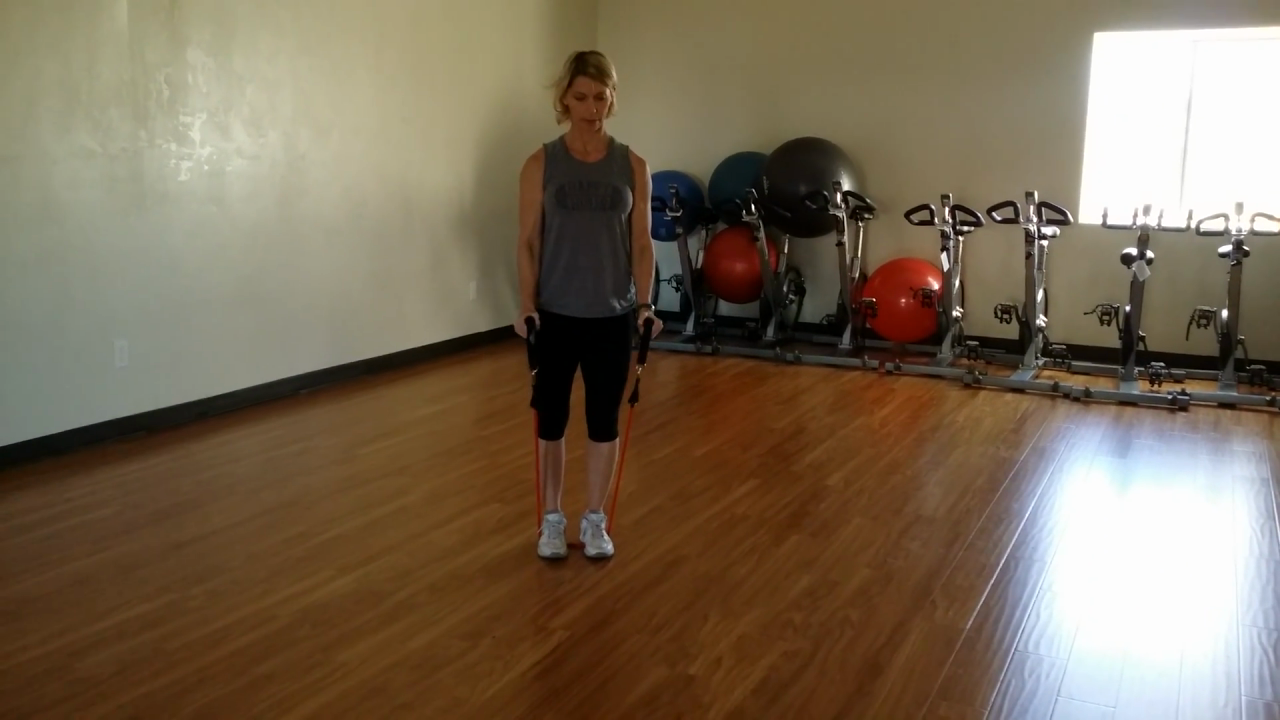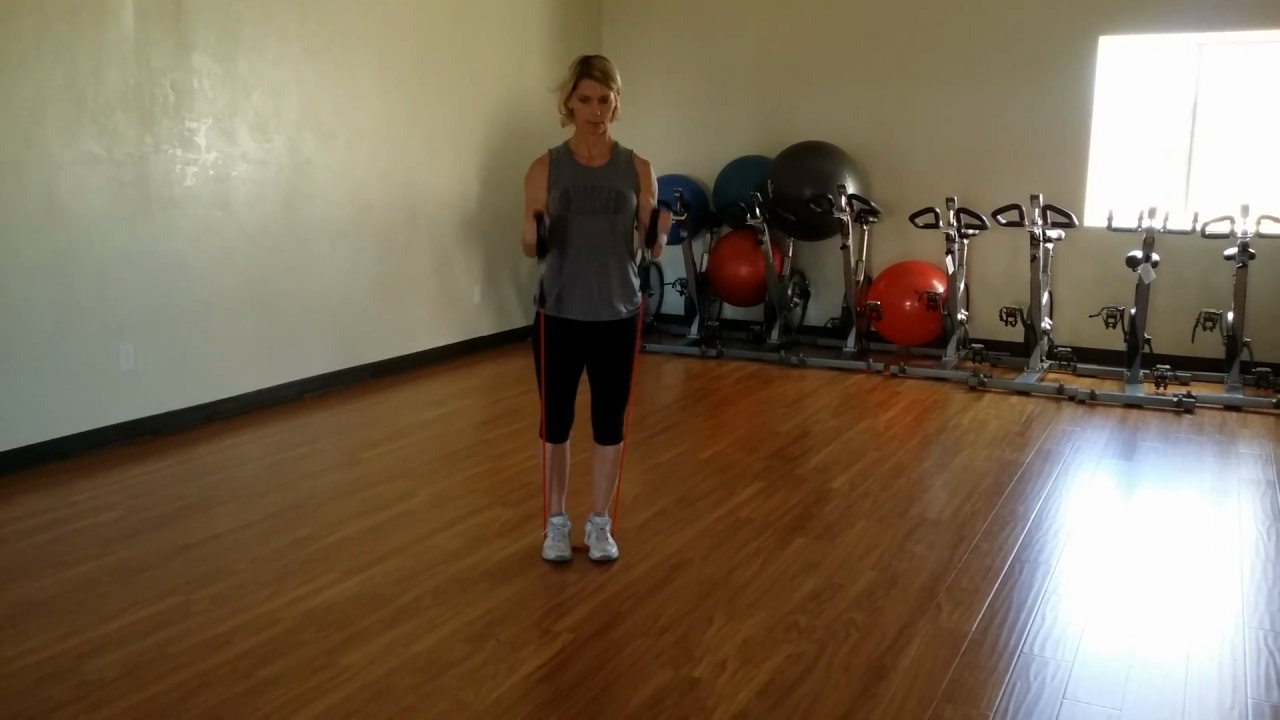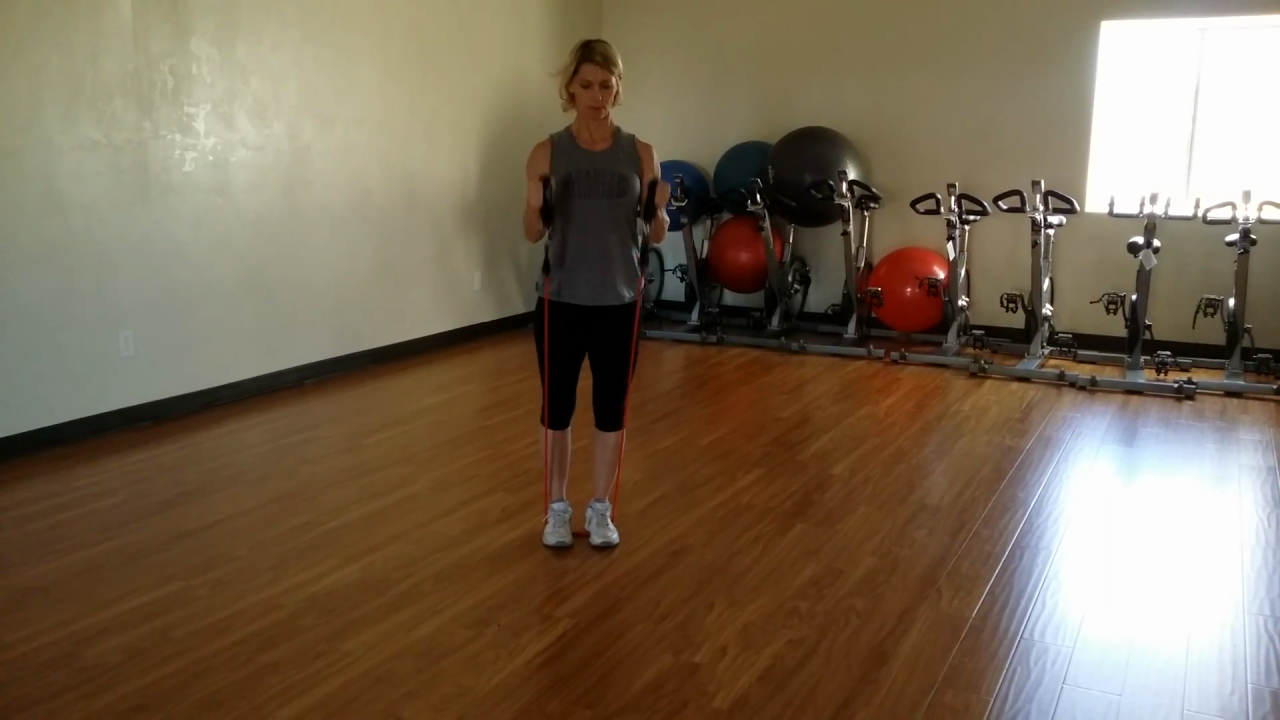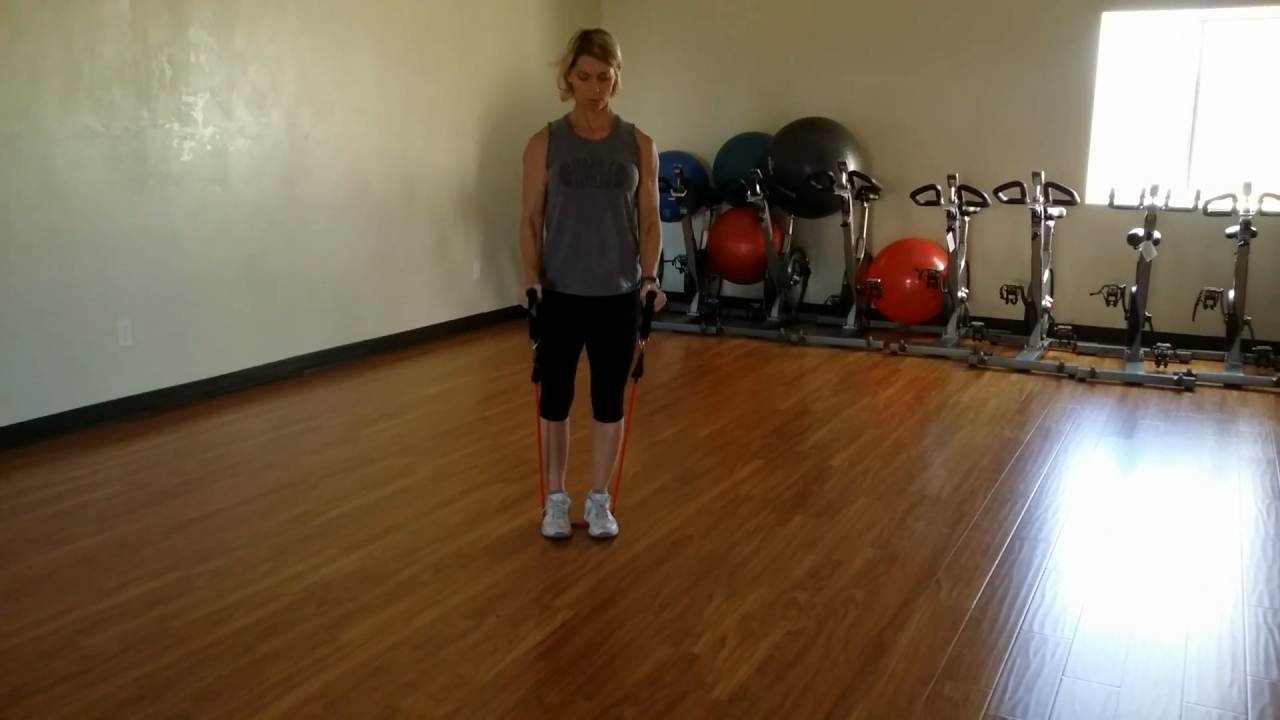
dt=0.5s
person 1, frame 1
left shoulder: (633, 165)
right shoulder: (541, 163)
left elbow: (641, 243)
right elbow: (528, 241)
left wrist: (644, 303)
right wrist: (526, 304)
left hip: (612, 316)
right hip: (554, 315)
left knee: (604, 420)
right knee: (550, 419)
left ankle: (595, 520)
right ankle: (552, 519)
person 1, frame 2
left shoulder: (637, 169)
right shoulder: (545, 168)
left elbow: (651, 250)
right elbow: (530, 248)
left wrist: (657, 232)
right wrist: (532, 232)
left hip: (617, 317)
right hip: (559, 317)
left knee: (609, 423)
right knee: (556, 422)
left ankle: (599, 523)
right ankle: (556, 521)
person 1, frame 3
left shoulder: (640, 153)
right shoulder: (547, 151)
left elbow: (657, 235)
right elbow: (531, 234)
left wrist: (657, 206)
right wrist: (535, 205)
left hip: (620, 303)
right hip: (561, 302)
left knee: (611, 409)
right knee: (557, 408)
left ankle: (600, 509)
right ankle: (557, 507)
person 1, frame 4
left shoulder: (639, 144)
right shoulder: (545, 143)
left elbow: (649, 221)
right elbow: (531, 219)
left wrist: (650, 276)
right wrist: (530, 275)
left hip: (618, 296)
right hip: (559, 294)
left knee: (609, 399)
right knee: (555, 398)
left ankle: (599, 500)
right ankle: (556, 499)
